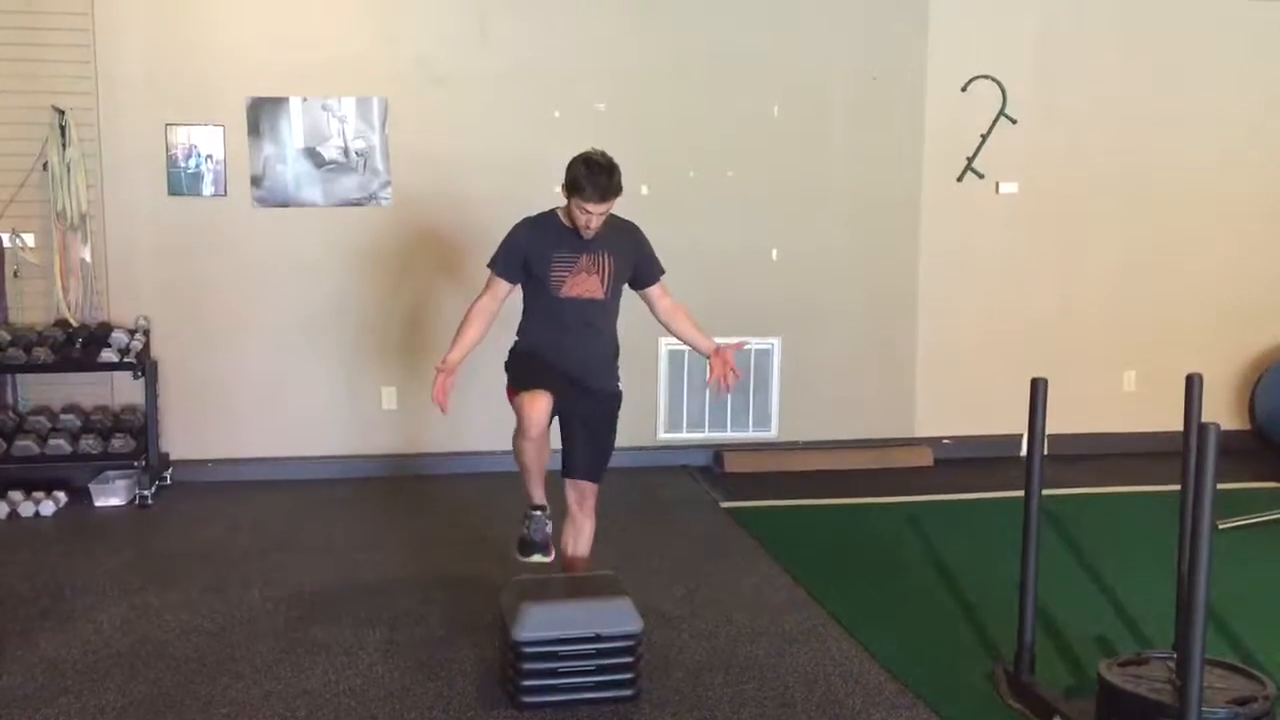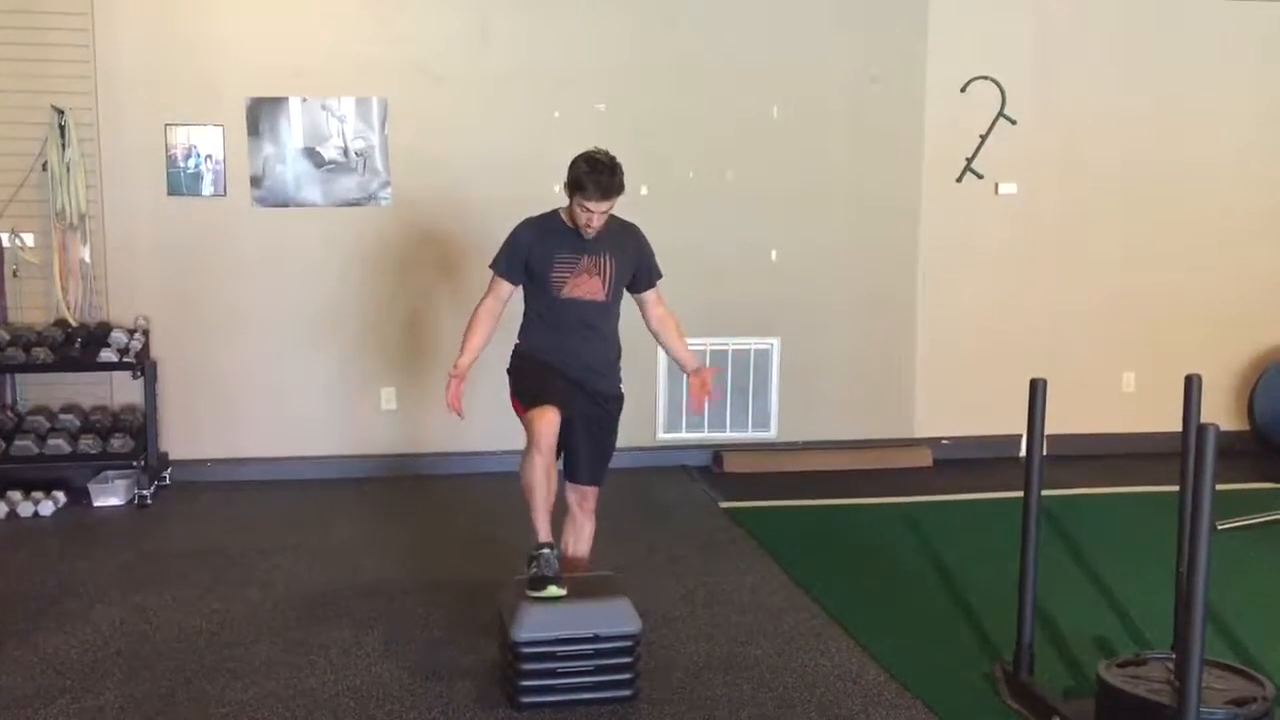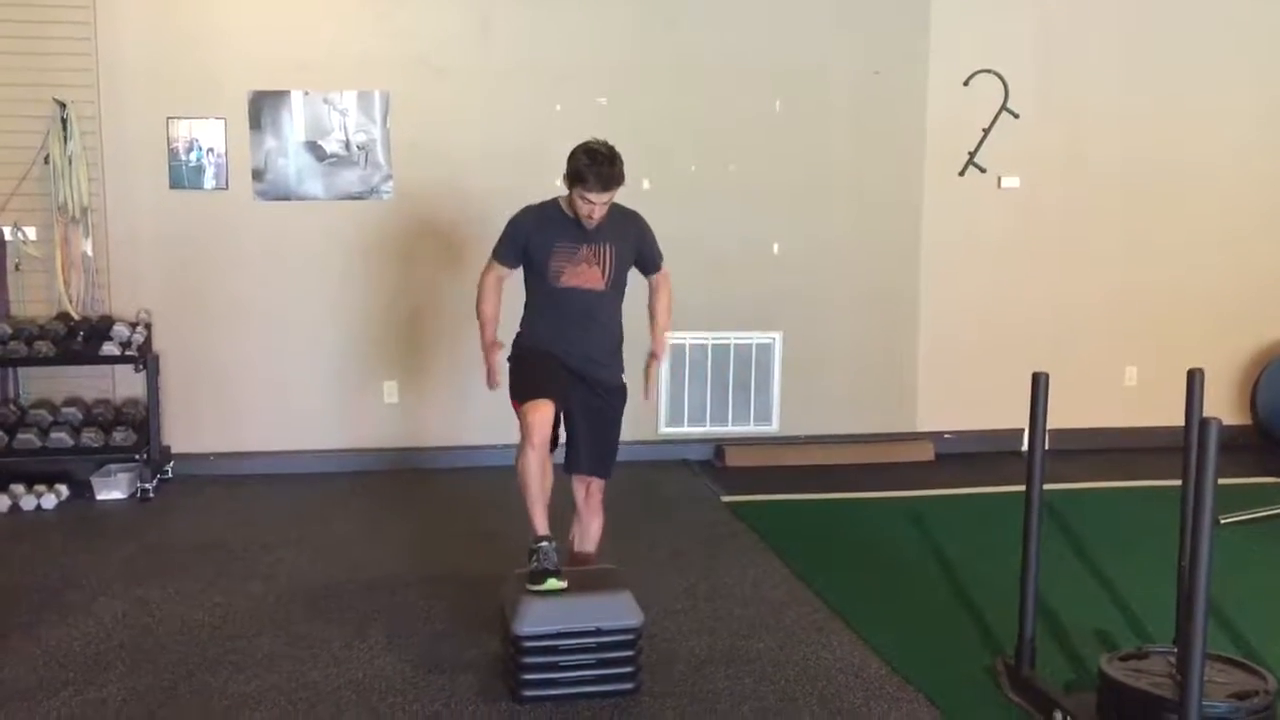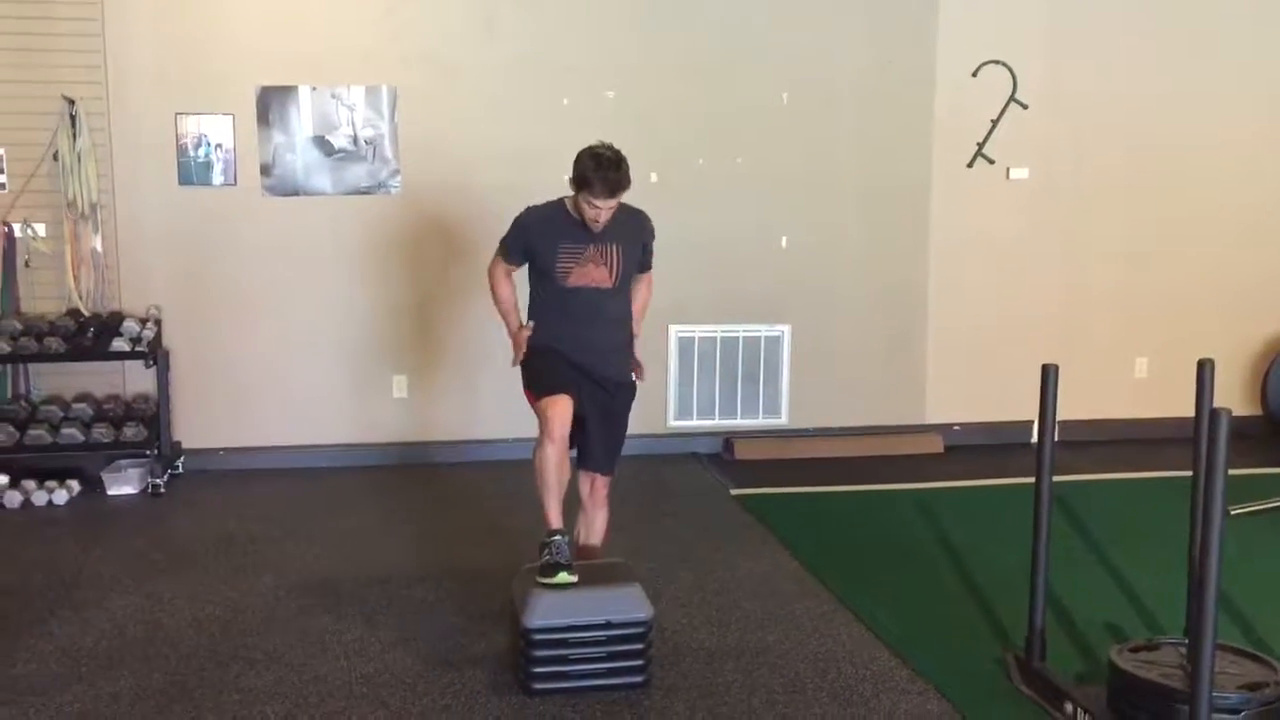
dt=0.3s
person 1, frame 1
left shoulder: (628, 238)
right shoulder: (530, 234)
left elbow: (662, 302)
right elbow: (490, 301)
left wrist: (711, 350)
right wrist: (451, 361)
left hip: (598, 380)
right hip: (537, 360)
left knee: (583, 496)
right knee: (535, 412)
right ankle: (537, 512)
person 1, frame 2
left shoulder: (630, 240)
right shoulder: (531, 235)
left elbow: (654, 309)
right elbow: (493, 302)
left wrist: (691, 367)
right wrist: (463, 366)
left hip: (599, 380)
right hip: (539, 363)
left knee: (584, 499)
right knee: (544, 431)
left ankle: (571, 591)
right ankle: (543, 552)
person 1, frame 3
left shoulder: (631, 227)
right shoulder: (531, 222)
left elbow: (659, 282)
right elbow: (493, 277)
left wrist: (657, 347)
right wrist: (488, 340)
left hip: (602, 369)
right hip: (541, 354)
left knee: (590, 491)
right knee: (537, 427)
right ankle: (542, 546)
person 1, frame 4
left shoulder: (638, 226)
right shoulder: (536, 222)
right elbow: (500, 272)
left wrist: (630, 333)
right wrist: (516, 328)
left hip: (611, 367)
right hip: (551, 353)
left knee: (596, 485)
right knee: (557, 419)
right ankle: (554, 541)
